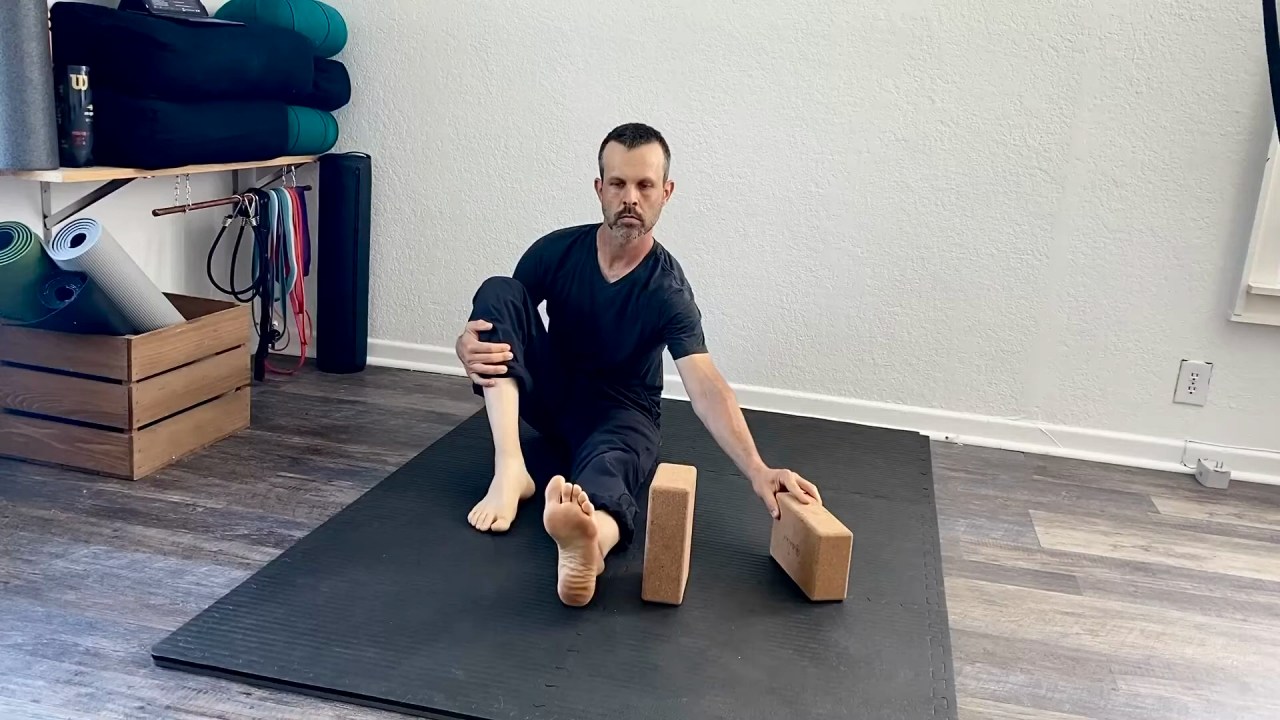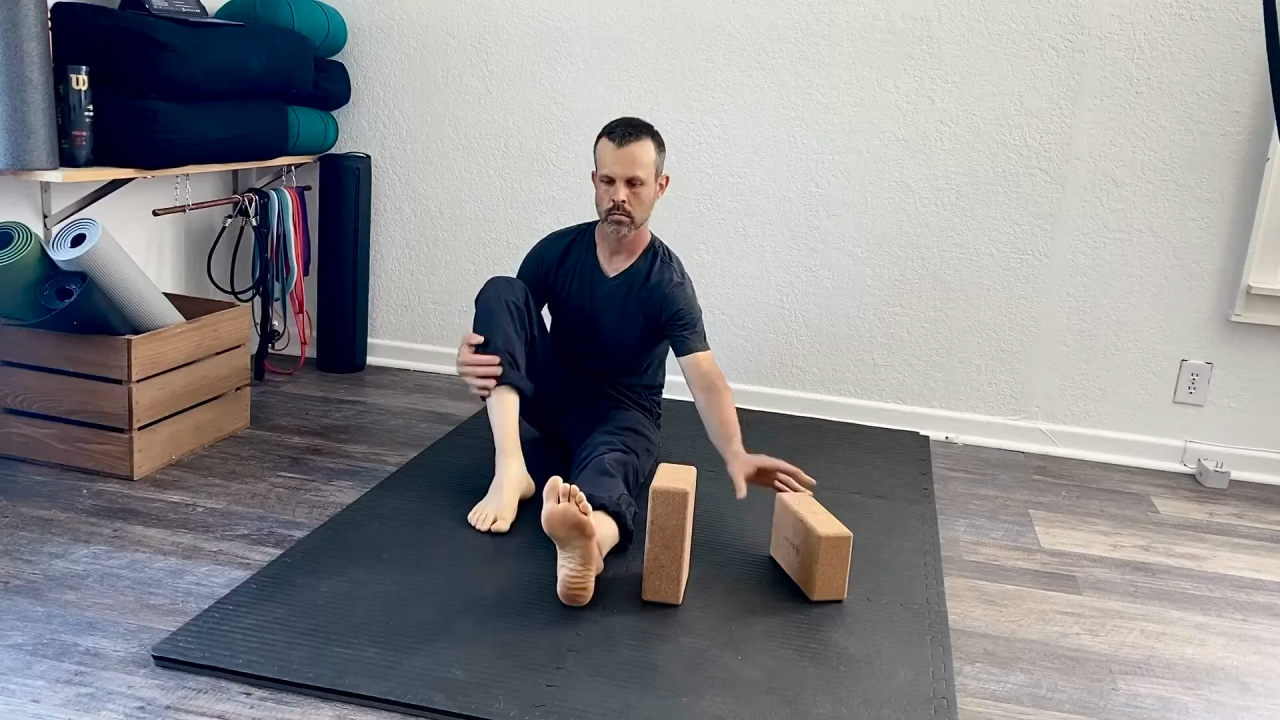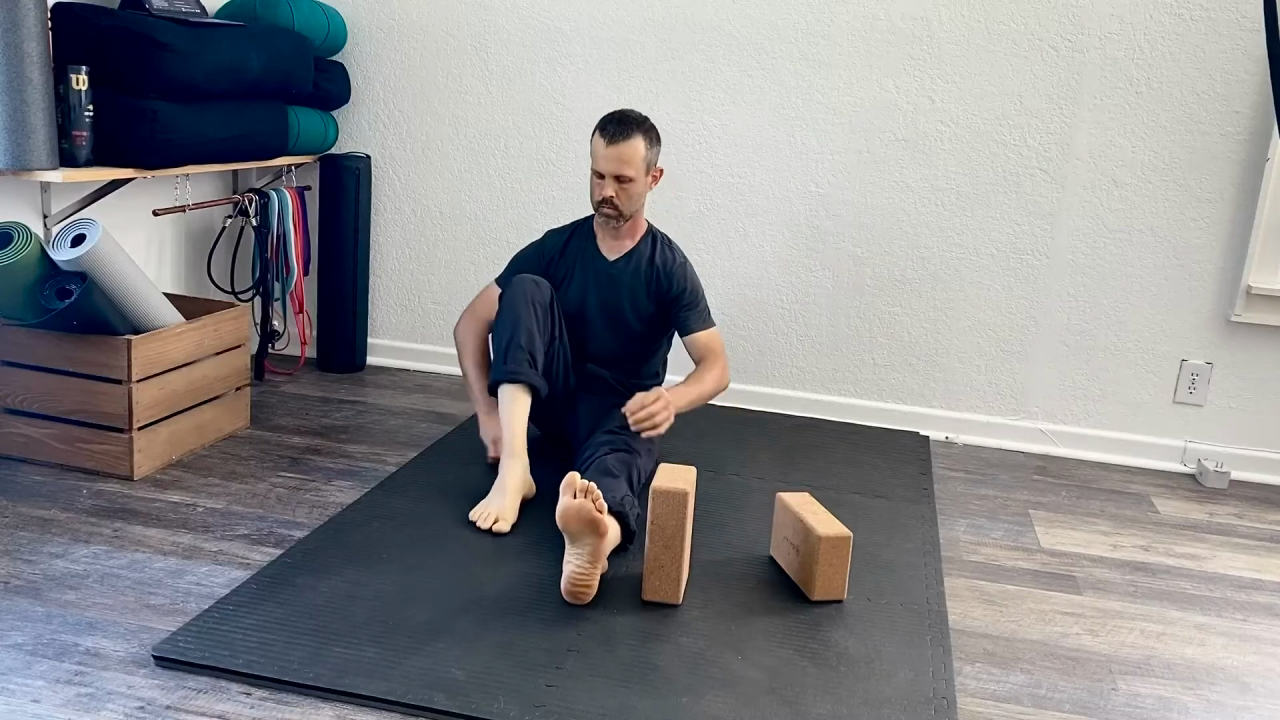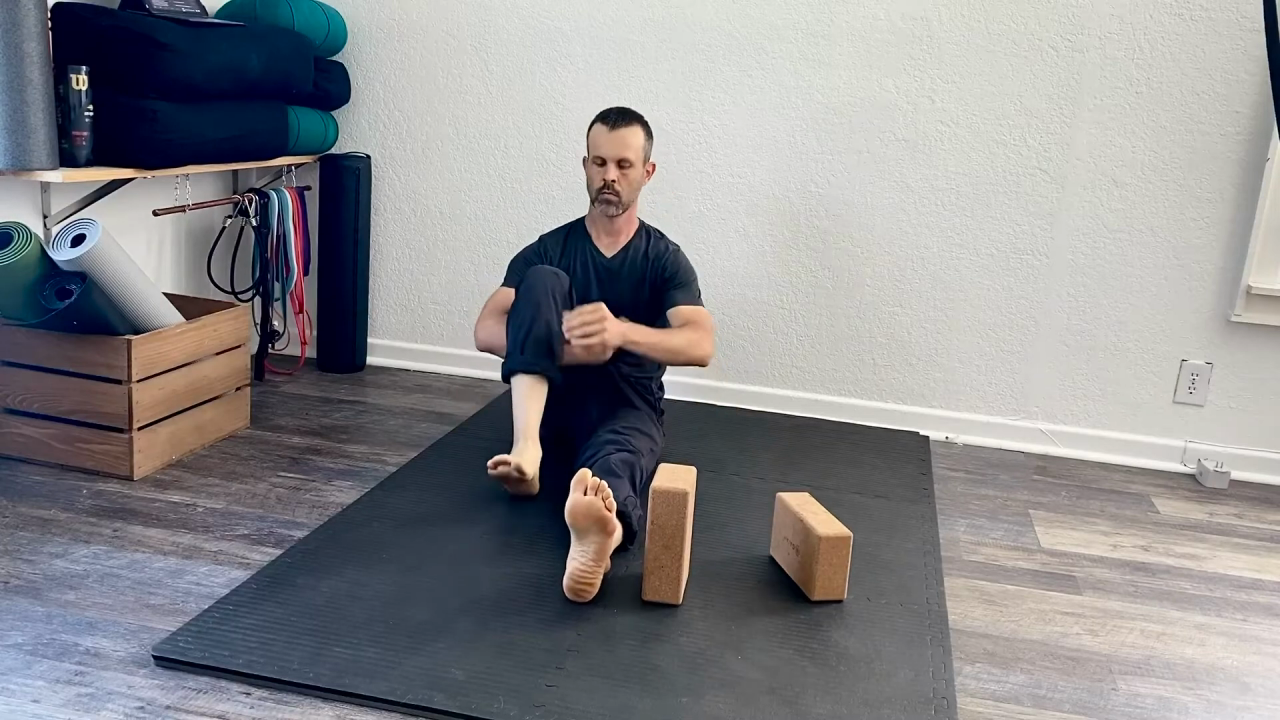
dt=0.4s
person 1, frame 1
left shoulder: (668, 289)
right shoulder: (556, 251)
left elbow: (706, 386)
right elbow: (497, 315)
left wrist: (756, 470)
right wrist: (470, 345)
left hip: (621, 408)
right hip: (550, 392)
left knee: (609, 467)
right knee: (497, 291)
left ankle: (587, 544)
right ankle: (509, 471)
person 1, frame 2
left shoulder: (666, 282)
right shoulder: (557, 251)
left elbow: (706, 381)
right elbow: (502, 317)
left wrist: (735, 454)
right wrist: (475, 357)
left hip: (621, 408)
right hip: (557, 394)
left knee: (607, 472)
right knee: (499, 290)
left ankle: (585, 542)
right ankle: (510, 469)
person 1, frame 3
left shoulder: (670, 267)
right shoulder: (555, 248)
left elbow: (716, 367)
right elbow: (470, 325)
left wrist: (670, 399)
right wrist: (489, 413)
left hip: (623, 410)
right hip: (554, 396)
left knee: (610, 471)
right knee: (527, 289)
left ankle: (593, 542)
right ankle: (513, 470)
person 1, frame 4
left shoulder: (665, 259)
right shoulder: (549, 251)
left elbow: (701, 348)
right elbow: (487, 333)
left wrist: (620, 333)
right wrist: (575, 345)
left hip: (626, 406)
right hip: (554, 399)
left knee: (613, 470)
right knee: (542, 282)
left ankle: (596, 540)
right ankle: (527, 448)
